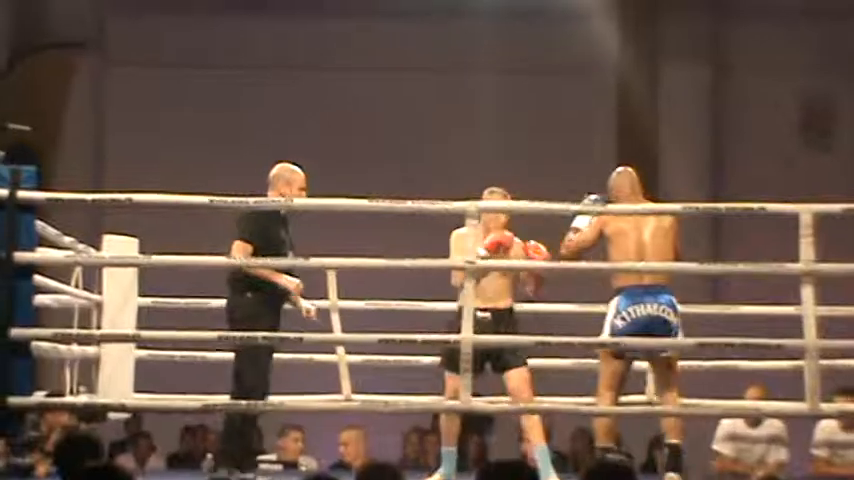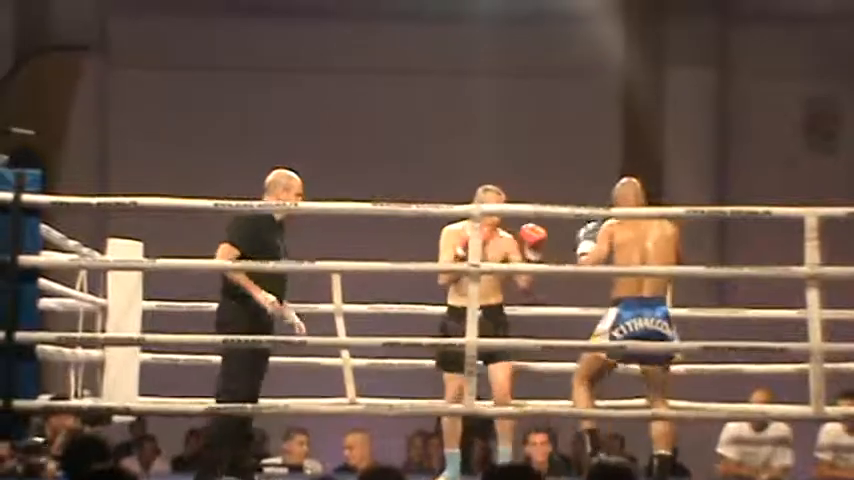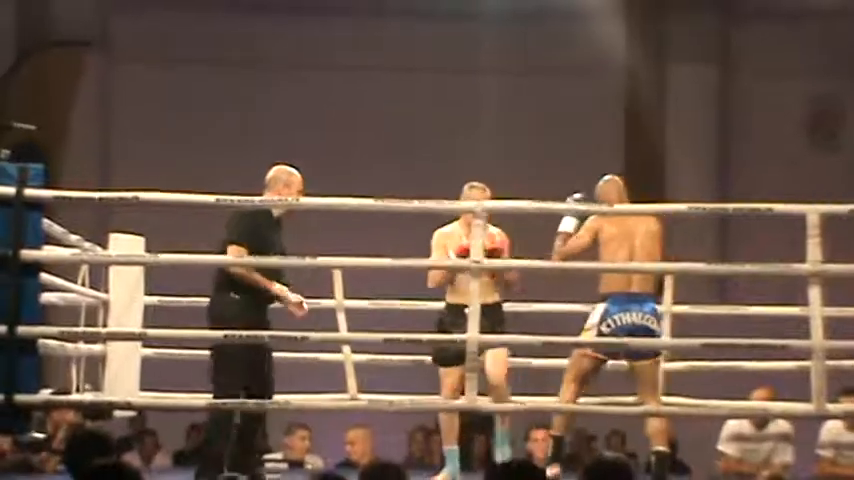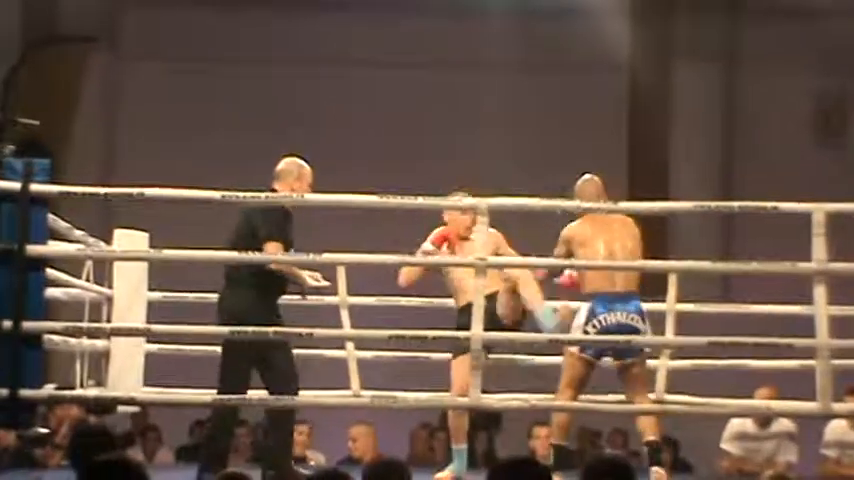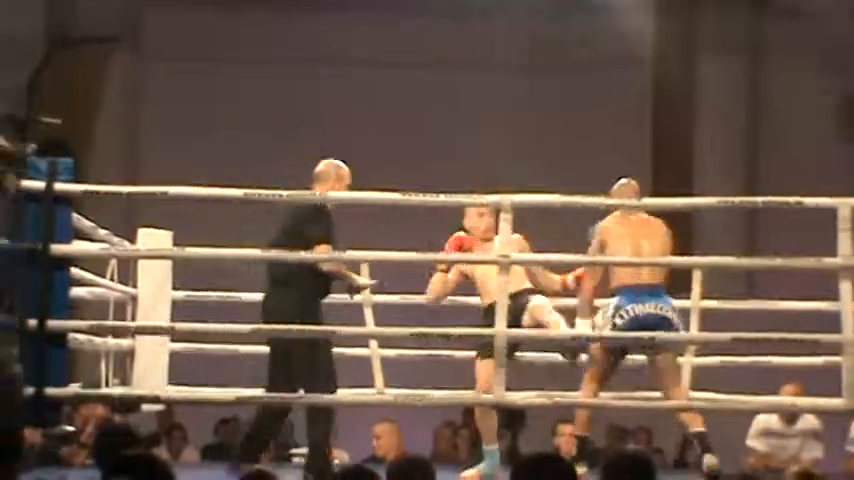
dt=0.2s
person 1, frame 1
left shoulder: (280, 221)
right shoulder: (257, 215)
right elbow: (239, 257)
left wrist: (299, 299)
right wrist: (281, 278)
left hip: (264, 310)
right hip: (249, 308)
left knee: (246, 390)
right knee: (254, 389)
left ankle: (232, 462)
right ankle: (232, 462)
person 1, frame 2
left shoulder: (275, 228)
right shoulder: (250, 220)
right elbow: (223, 260)
left wrist: (287, 313)
right wrist: (257, 294)
left hip: (258, 319)
right hip: (239, 316)
left knee: (246, 397)
right knee: (232, 394)
person 1, frame 3
left shoulder: (273, 223)
right shoulder: (249, 216)
right elbow: (235, 263)
left wrist: (286, 296)
right wrist: (273, 286)
left hip: (254, 313)
right hip: (232, 310)
left knee: (260, 392)
right knee: (227, 392)
person 1, frame 4
left shoulder: (280, 213)
right shoulder: (267, 209)
right elbow: (274, 260)
left wrist: (300, 276)
right wrist: (301, 277)
left hip: (264, 306)
right hip: (243, 305)
left knee: (285, 383)
right knee: (233, 388)
person 1, frame 5
left shoulder: (309, 211)
right shoulder: (314, 211)
right elbow: (326, 262)
left wrist: (347, 277)
right wrist: (353, 279)
left hip: (300, 306)
right hip: (290, 306)
left knee: (318, 387)
right knee: (287, 389)
person 2, frame 1
left shoulder: (607, 217)
right shoulder: (667, 218)
left elbow: (567, 250)
left wrist: (583, 216)
left hip: (626, 306)
right hip: (662, 304)
left knee: (607, 393)
right knee: (668, 390)
person 2, frame 2
left shoulder: (612, 228)
right shoulder: (669, 229)
left elbow: (586, 268)
left wrist: (586, 241)
left hip: (624, 316)
right hip: (658, 317)
left knee: (582, 381)
right knee: (658, 401)
left ankle: (595, 451)
person 2, frame 3
left shoulder: (598, 221)
right shoulder: (653, 224)
left elbow: (560, 255)
left wrist: (569, 220)
left hip: (611, 311)
right hip: (646, 311)
left knee: (572, 384)
right knee: (650, 399)
person 2, frame 4
left shoulder: (574, 230)
right shoulder: (631, 225)
left hip: (597, 310)
right hip: (631, 310)
left knee: (567, 391)
right knee: (639, 396)
person 2, frame 5
left shoulder: (607, 226)
right shoulder: (662, 228)
left elbow: (590, 278)
left wrist: (583, 325)
left hip: (625, 305)
right hip: (660, 305)
left knee: (591, 382)
right knee: (674, 388)
left ankle: (578, 457)
right ankle: (705, 450)
person 3, frame 1
left shoulder: (516, 245)
right shoulder: (461, 236)
left elbow: (532, 290)
right elbow: (458, 281)
left wrist: (536, 268)
right wrist: (485, 250)
left hip: (503, 322)
right hip: (469, 321)
left knee: (524, 396)
right knee: (452, 396)
person 3, frame 2
left shoulder: (507, 241)
right shoulder: (452, 233)
left elbow: (524, 284)
right elbow: (443, 279)
left wrist: (532, 253)
right wrist: (464, 251)
left hip: (493, 319)
right hip: (458, 319)
left knee: (503, 394)
right knee: (453, 396)
person 3, frame 3
left shoulder: (496, 236)
right shoulder: (443, 235)
left elbow: (511, 282)
right elbow: (433, 282)
left wrist: (500, 259)
right wrist: (457, 257)
left hip: (490, 314)
right hip: (455, 316)
left knee: (496, 379)
right knee: (450, 393)
left ankle: (502, 443)
person 3, frame 4
left shoulder: (491, 237)
right shoulder: (437, 247)
left elbow: (524, 266)
right elbow: (404, 281)
right wrist: (428, 248)
left hip: (504, 307)
right hip: (470, 316)
left knee: (516, 274)
right knee: (459, 393)
person 3, frame 5
left shoulder: (515, 242)
right shoulder: (463, 261)
left elbow: (545, 280)
right elbow: (432, 296)
left wrist: (569, 282)
left hip: (525, 304)
right hip: (495, 318)
left knee: (541, 307)
right knee: (483, 393)
